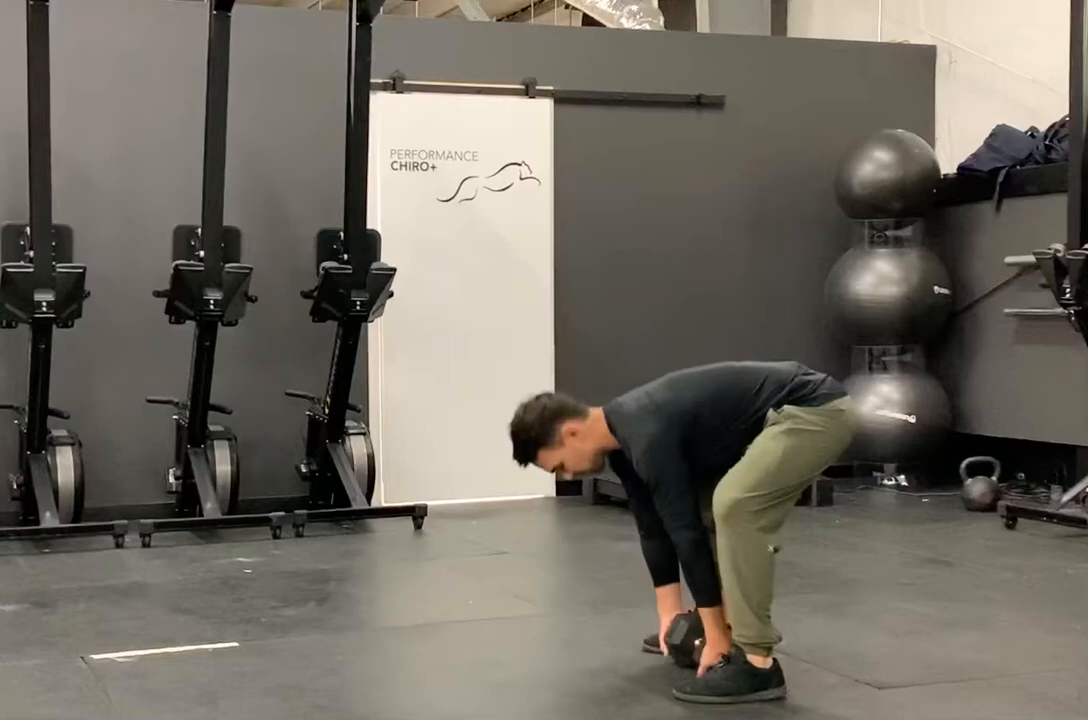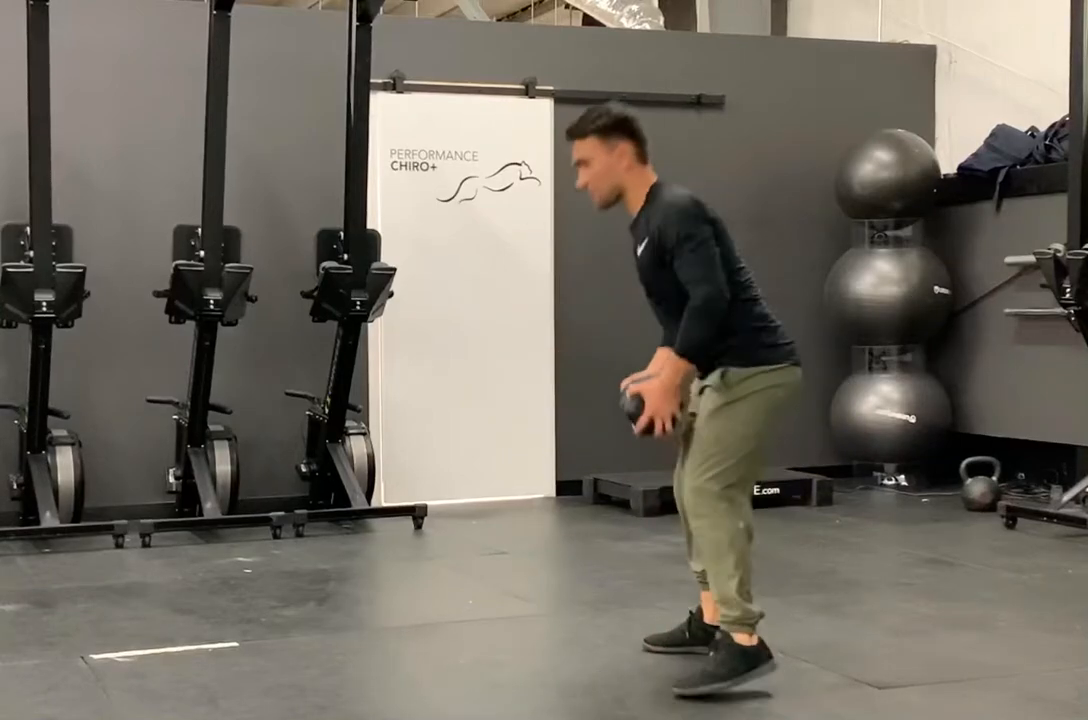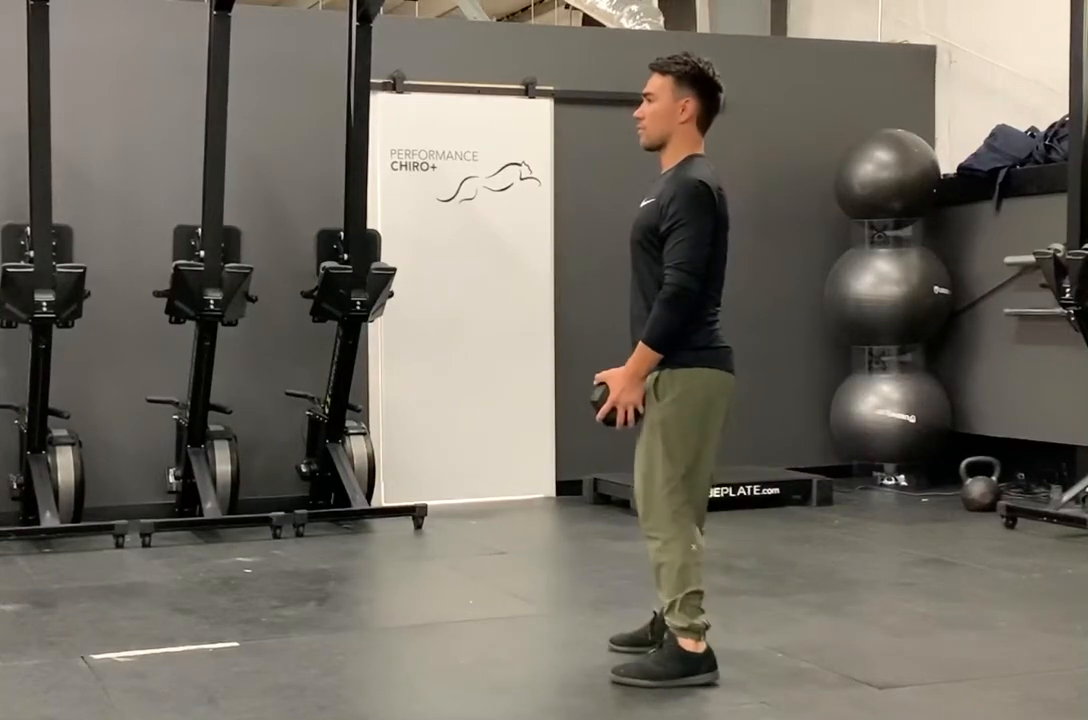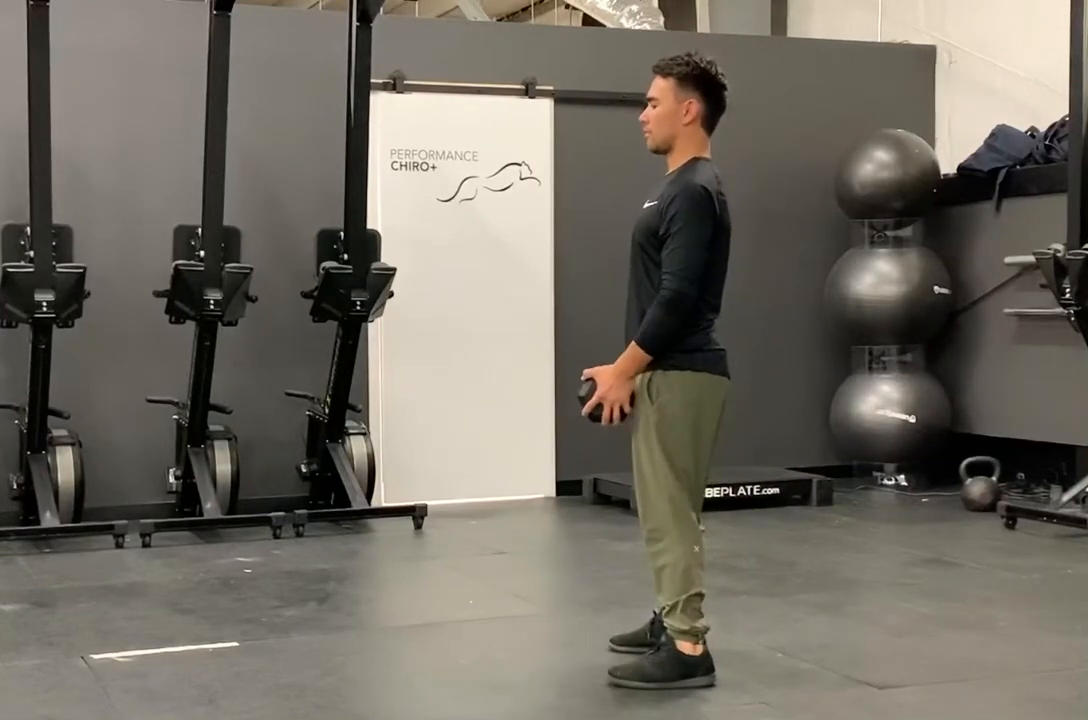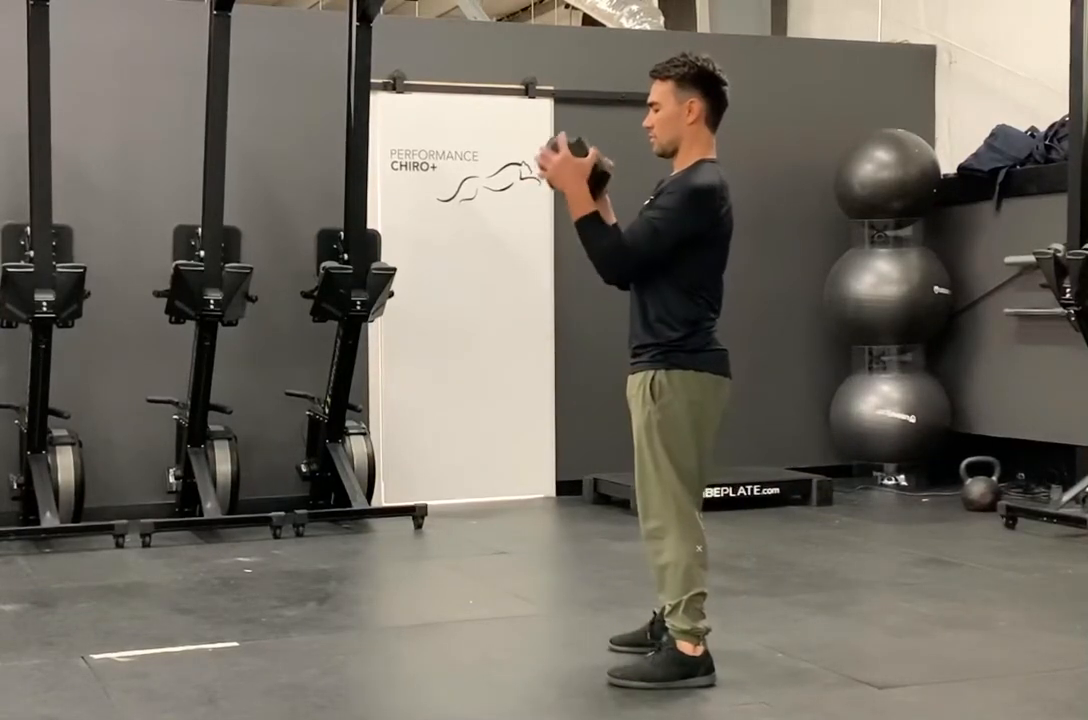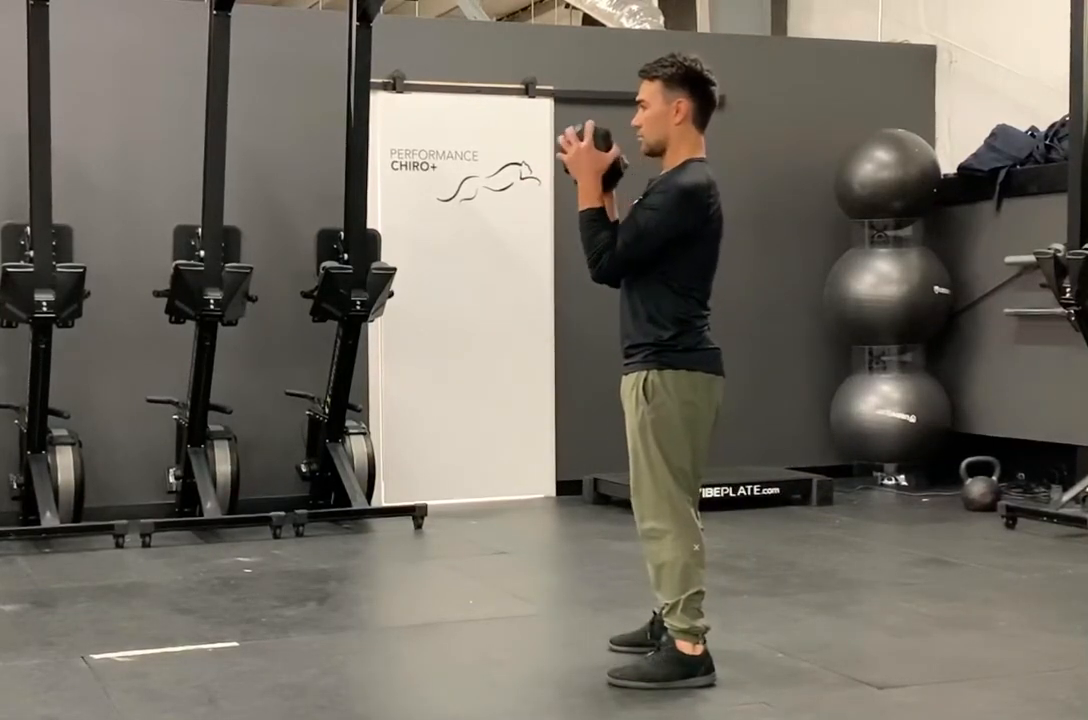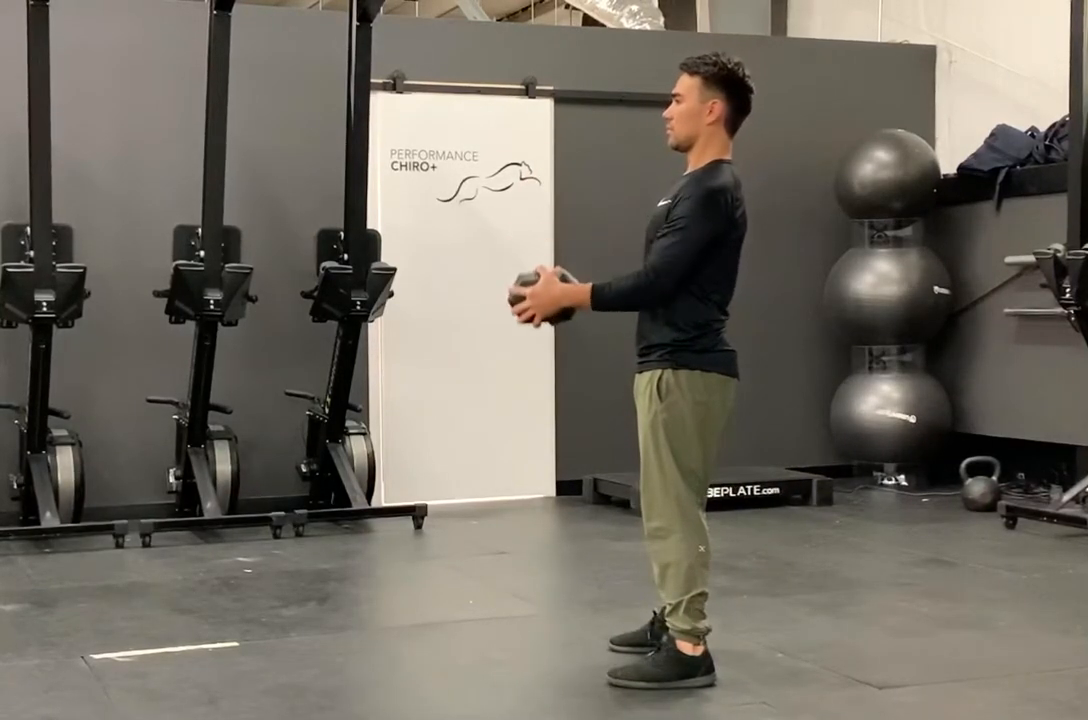
dt=0.7s
person 1, frame 1
left shoulder: (649, 439)
right shoulder: (623, 439)
left elbow: (688, 536)
right elbow: (653, 529)
left wrist: (717, 636)
right wrist: (669, 610)
left hip: (816, 410)
right hip: (789, 411)
left knee: (736, 507)
right knee: (702, 502)
left ankle: (756, 662)
right ankle: (727, 625)
person 1, frame 2
left shoulder: (676, 211)
right shoulder: (645, 222)
left elbow: (712, 301)
left wrist: (669, 384)
right wrist: (658, 370)
left hip: (755, 367)
right hip: (726, 368)
left knee: (709, 493)
right knee: (697, 487)
left ankle: (743, 642)
right ankle: (712, 617)
person 1, frame 3
left shoulder: (692, 187)
right shoulder: (676, 185)
left elbow: (680, 293)
left wrist: (632, 371)
right wrist: (638, 367)
left hip: (686, 371)
right hip: (677, 368)
left knee: (666, 506)
right knee: (665, 502)
left ankle: (690, 646)
right ankle: (674, 620)
person 1, frame 4
left shoulder: (694, 191)
right shoulder: (679, 186)
left elbow: (680, 298)
left wrist: (621, 372)
right wrist: (628, 366)
left hip: (678, 374)
right hip: (669, 370)
left knee: (669, 511)
right knee: (665, 508)
left ankle: (686, 649)
right ankle: (673, 620)
person 1, frame 5
left shoulder: (697, 189)
right shoulder: (686, 185)
left elbow: (622, 263)
right elbow: (634, 261)
left wrist: (575, 195)
right wrist: (593, 199)
left hip: (676, 370)
right hip: (666, 365)
left knee: (671, 510)
right knee: (664, 507)
left ankle: (687, 649)
right ankle: (674, 621)
person 1, frame 6
left shoulder: (686, 188)
right shoulder: (677, 183)
left elbow: (608, 265)
right elbow: (628, 257)
left wrist: (588, 183)
right wrist: (598, 187)
left hip: (669, 369)
right hip: (661, 363)
left knee: (667, 510)
right knee: (662, 505)
left ankle: (687, 649)
right ankle: (673, 620)
person 1, frame 7
left shoulder: (711, 190)
right shoulder: (697, 187)
left elbow: (654, 284)
right elbow: (658, 281)
left wrist: (568, 295)
right wrist: (573, 287)
left hip: (684, 370)
right hip: (673, 364)
left knee: (674, 510)
right knee: (670, 506)
left ankle: (688, 649)
right ankle: (674, 621)
